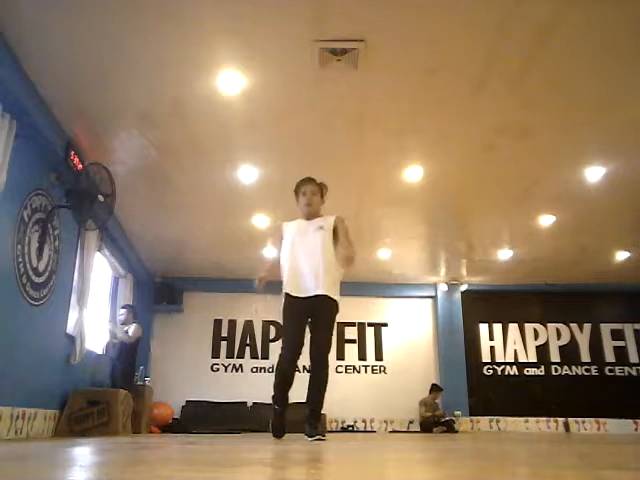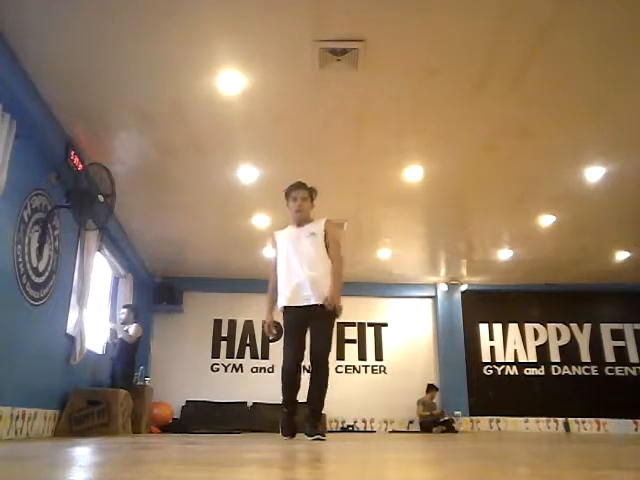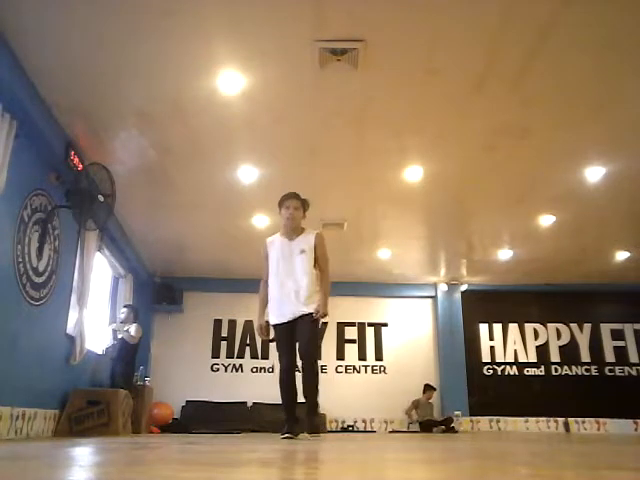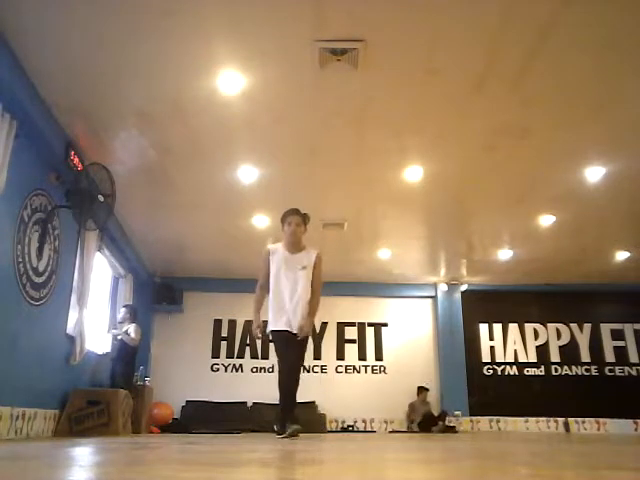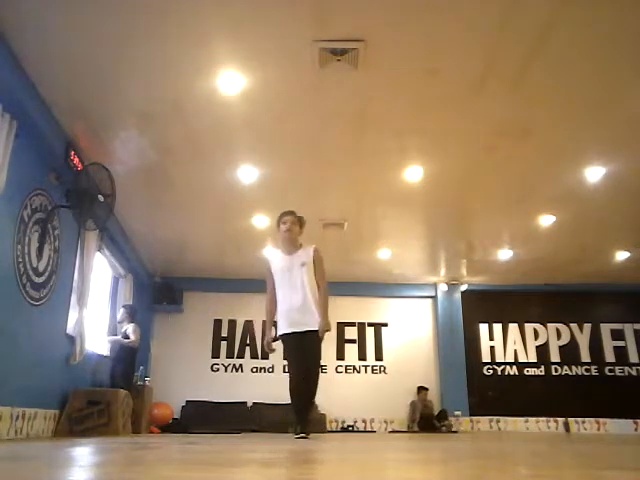
dt=0.5s
person 1, frame 1
left shoulder: (334, 222)
right shoulder: (287, 228)
left elbow: (346, 244)
right elbow: (277, 259)
left wrist: (348, 253)
right wrist: (264, 276)
left hip: (325, 293)
right hip: (295, 293)
left knee: (319, 357)
right knee: (290, 352)
left ankle: (313, 421)
right ankle: (279, 406)
person 1, frame 2
left shoulder: (325, 226)
right shoulder: (280, 236)
left elbow: (337, 258)
right elbow: (275, 274)
left wrist: (336, 290)
right wrist: (269, 311)
left hip: (323, 300)
right hip: (293, 302)
left knee: (320, 360)
right knee: (291, 359)
left ankle: (314, 421)
right ankle: (289, 414)
person 1, frame 3
left shoulder: (314, 238)
right shoulder: (270, 244)
left elbow: (324, 273)
right elbow: (265, 281)
left wrist: (323, 301)
right wrist: (261, 316)
left hip: (308, 309)
right hip: (280, 314)
left knee: (309, 358)
right knee: (286, 367)
left ankle: (311, 413)
right ankle: (290, 422)
person 1, frame 4
left shoulder: (314, 257)
right shoulder: (271, 253)
left elbow: (316, 292)
right elbow: (262, 286)
left wrist: (309, 319)
right wrist: (256, 316)
left hip: (301, 323)
right hip: (278, 322)
left knee: (294, 372)
right knee: (286, 369)
left ankle: (283, 421)
right ankle: (289, 419)
person 1, frame 5
left shoulder: (313, 253)
right shoulder: (272, 259)
left elbow: (322, 286)
right elbow: (271, 296)
left wrist: (324, 317)
right wrist: (268, 329)
left hip: (312, 323)
right hip: (287, 325)
left knee: (312, 371)
right knee: (296, 374)
left ankle: (304, 415)
right ankle: (301, 422)
